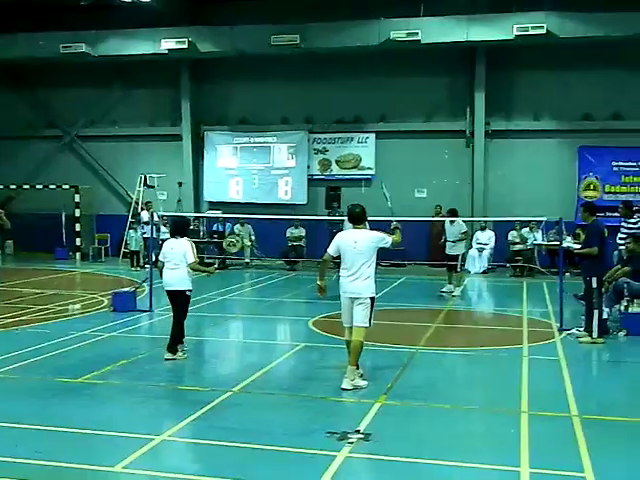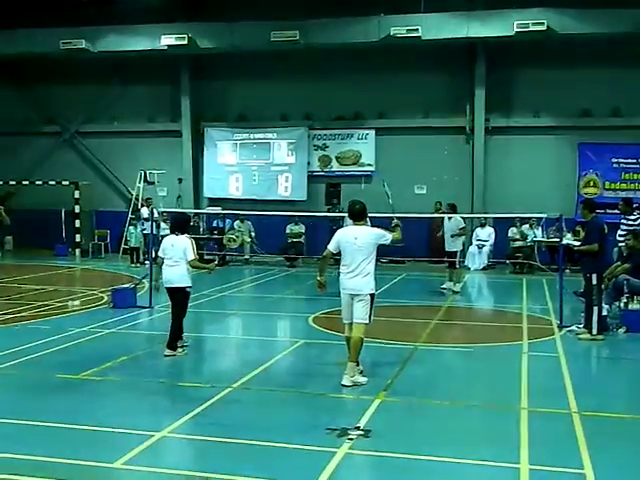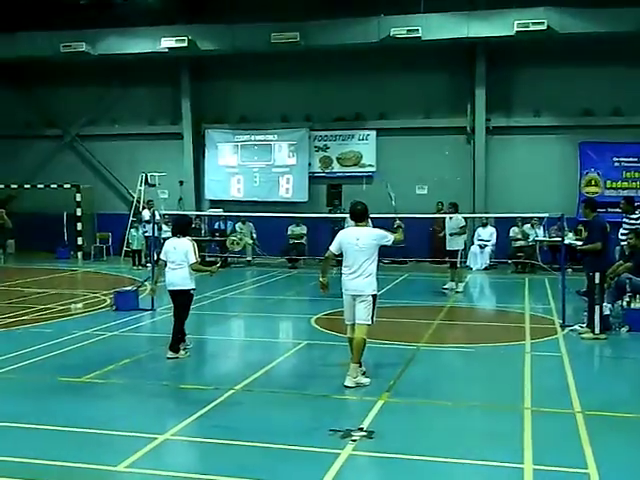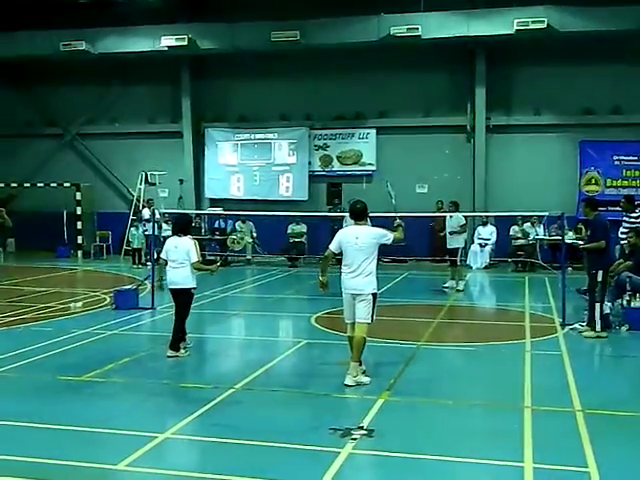
dt=0.2s
person 1, frame 1
left shoulder: (341, 236)
right shoulder: (374, 236)
left elbow: (326, 259)
right elbow: (397, 240)
left wrist: (321, 279)
right wrist: (396, 228)
left hip: (346, 289)
right hip: (364, 291)
left knee: (349, 330)
right knee: (359, 332)
left ankle: (354, 368)
right ankle: (350, 376)
person 1, frame 2
left shoulder: (341, 233)
right shoulder: (374, 233)
left elbow: (326, 255)
right elbow: (397, 237)
left wrist: (320, 276)
right wrist: (397, 226)
left hip: (346, 286)
right hip: (364, 288)
left knee: (349, 326)
right knee: (358, 328)
left ankle: (354, 365)
right ankle: (350, 373)
person 1, frame 3
left shoulder: (343, 234)
right shoulder: (376, 234)
left elbow: (328, 257)
right elbow: (399, 238)
left wrist: (323, 277)
right wrist: (399, 227)
left hip: (348, 287)
right hip: (366, 288)
left knee: (351, 327)
right knee: (361, 329)
left ankle: (357, 365)
right ankle: (353, 374)
person 1, frame 4
left shoulder: (342, 233)
right shoulder: (375, 233)
left elbow: (327, 256)
right elbow: (399, 237)
left wrist: (323, 275)
right wrist: (399, 226)
left hip: (347, 286)
right hip: (366, 287)
left knee: (351, 326)
right knee: (361, 328)
left ankle: (357, 364)
right ankle: (353, 373)
person 2, frame 1
left shoulder: (167, 243)
right shoulder: (187, 243)
left elbow: (160, 265)
right elbow: (192, 266)
right wrist: (208, 269)
left hip: (168, 284)
right hip: (182, 284)
left knee: (178, 314)
right knee: (179, 316)
left ankle: (179, 342)
right ankle: (172, 351)
person 2, frame 2
left shoulder: (166, 240)
right shoulder: (187, 241)
left elbow: (159, 261)
right elbow: (192, 263)
left wrist: (157, 280)
right wrist: (208, 267)
left hip: (168, 280)
right hip: (181, 281)
left knee: (177, 311)
right knee: (179, 313)
left ankle: (179, 339)
right ankle: (171, 348)
person 2, frame 3
left shoulder: (168, 242)
right shoulder: (189, 243)
left elbow: (161, 264)
right elbow: (194, 266)
left wrist: (155, 282)
right wrist: (210, 269)
left hip: (171, 283)
right hip: (185, 284)
left knee: (178, 314)
right knee: (181, 316)
left ankle: (182, 341)
right ankle: (173, 350)
person 2, frame 4
left shoulder: (169, 241)
right shoulder: (190, 242)
left elbow: (162, 263)
right elbow: (196, 265)
right wrist: (211, 268)
left hip: (172, 282)
right hip: (186, 283)
left knee: (179, 313)
right knee: (181, 314)
left ankle: (182, 340)
right ankle: (174, 348)
person 3, frame 1
left shoulder: (594, 227)
right shoulder: (595, 226)
left elbow: (594, 250)
left wrist: (578, 251)
right wrist: (580, 248)
left hip: (594, 270)
right hip: (591, 269)
left knee: (594, 302)
right knee: (590, 301)
left ankle: (596, 335)
right ankle: (590, 330)
person 3, frame 2
left shoulder: (594, 224)
right shoulder: (595, 222)
left elbow: (594, 247)
left wrist: (578, 248)
right wrist: (580, 244)
left hip: (594, 267)
right hip: (591, 266)
left knee: (594, 299)
right knee: (590, 298)
left ankle: (595, 331)
right ankle: (590, 326)
person 3, frame 3
left shoulder: (596, 223)
right shoulder: (596, 221)
left elbow: (598, 245)
left wrist: (581, 248)
right wrist: (582, 244)
left hip: (596, 266)
right hip: (594, 265)
left knee: (596, 298)
right knee: (592, 297)
left ankle: (598, 331)
right ankle: (592, 326)
person 3, frame 4
left shoulder: (598, 222)
right shoulder: (595, 221)
left elbow: (602, 244)
left wrist: (584, 246)
right wrist: (585, 244)
left hip: (599, 265)
right hip: (595, 264)
left knee: (596, 296)
right knee: (593, 295)
left ankle: (599, 329)
right ankle: (592, 325)
